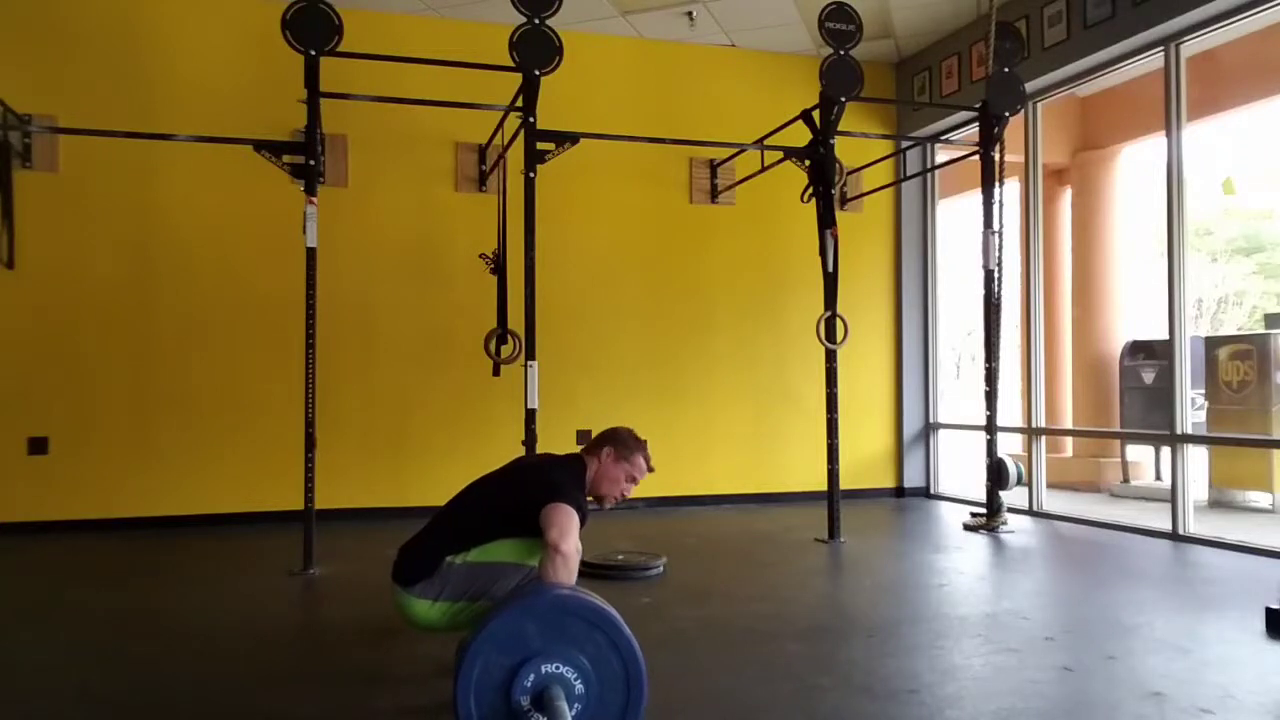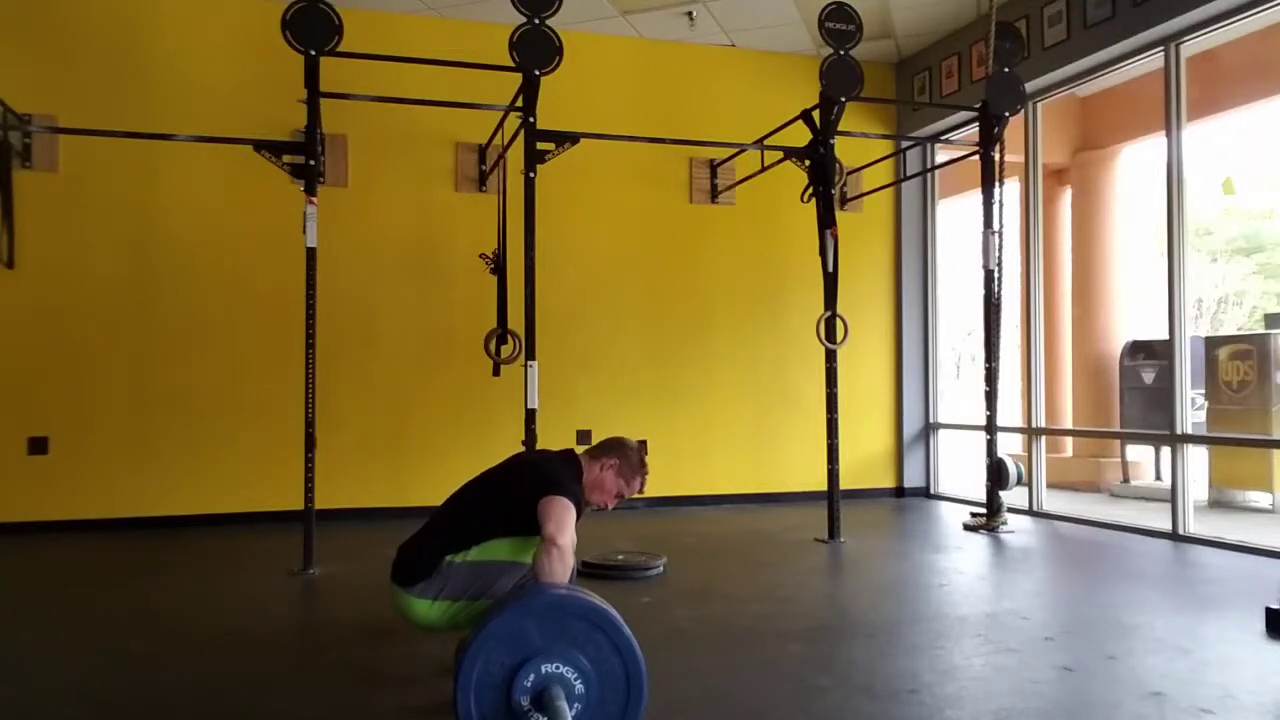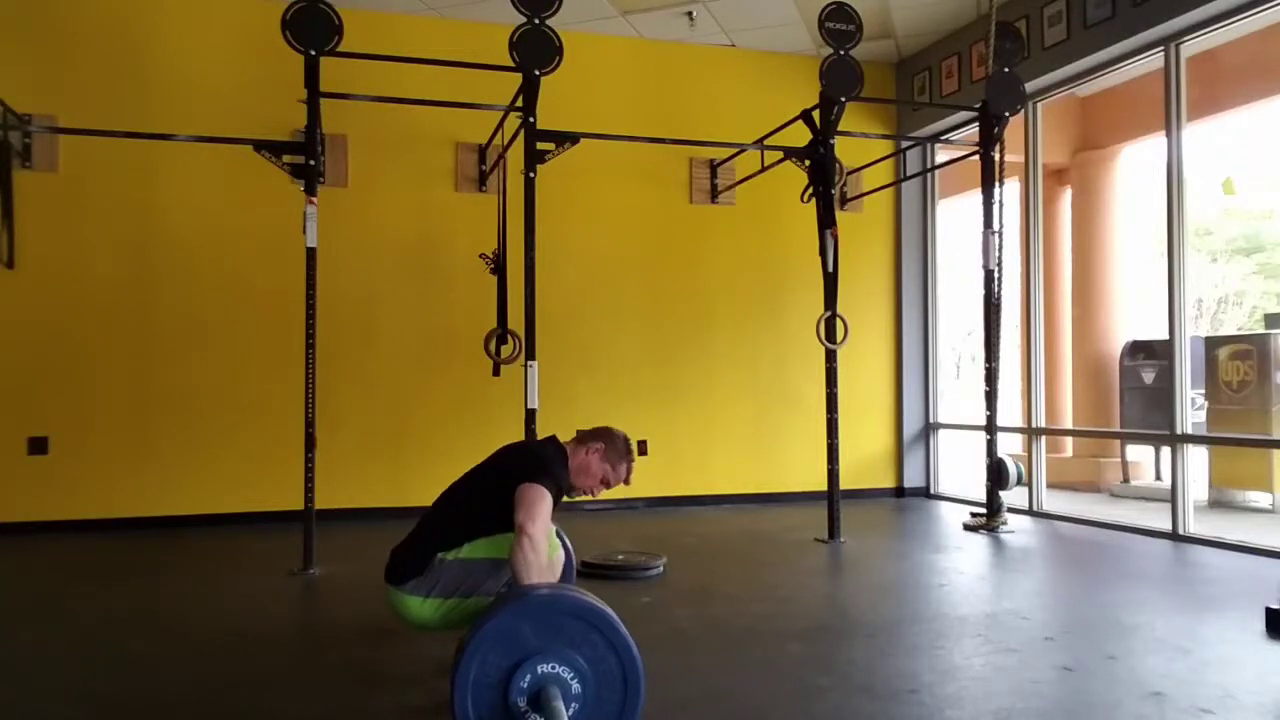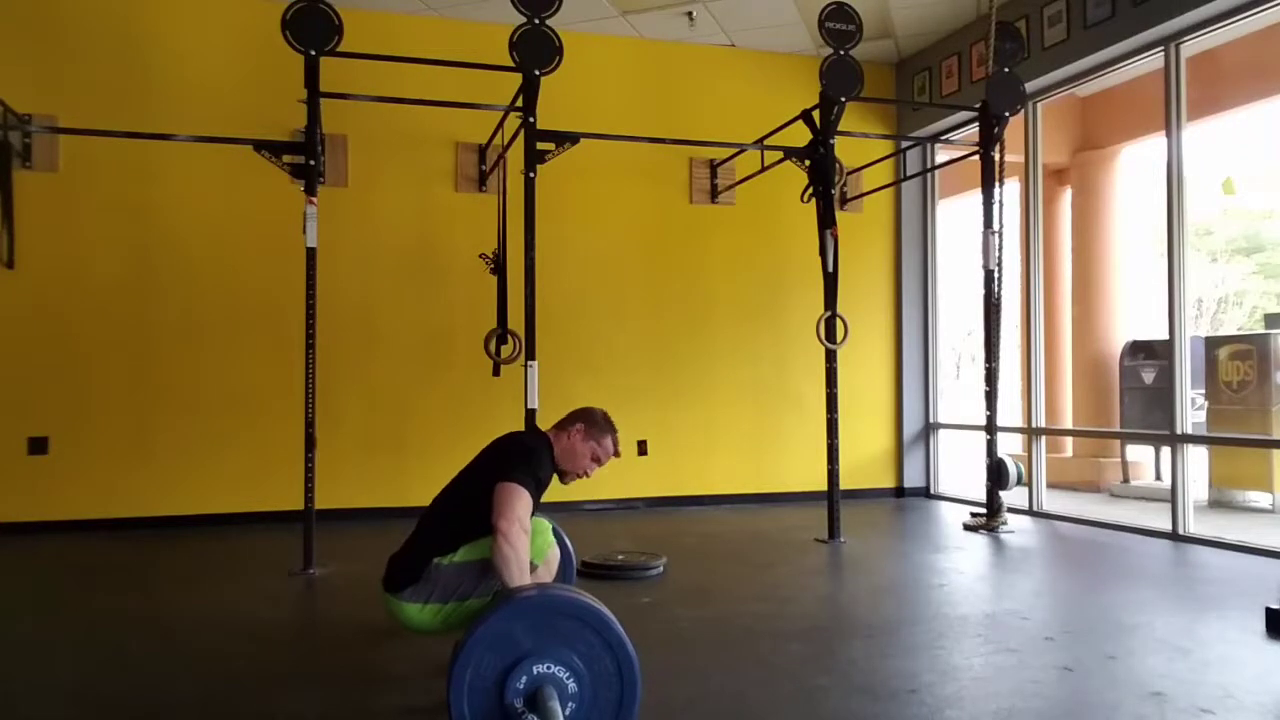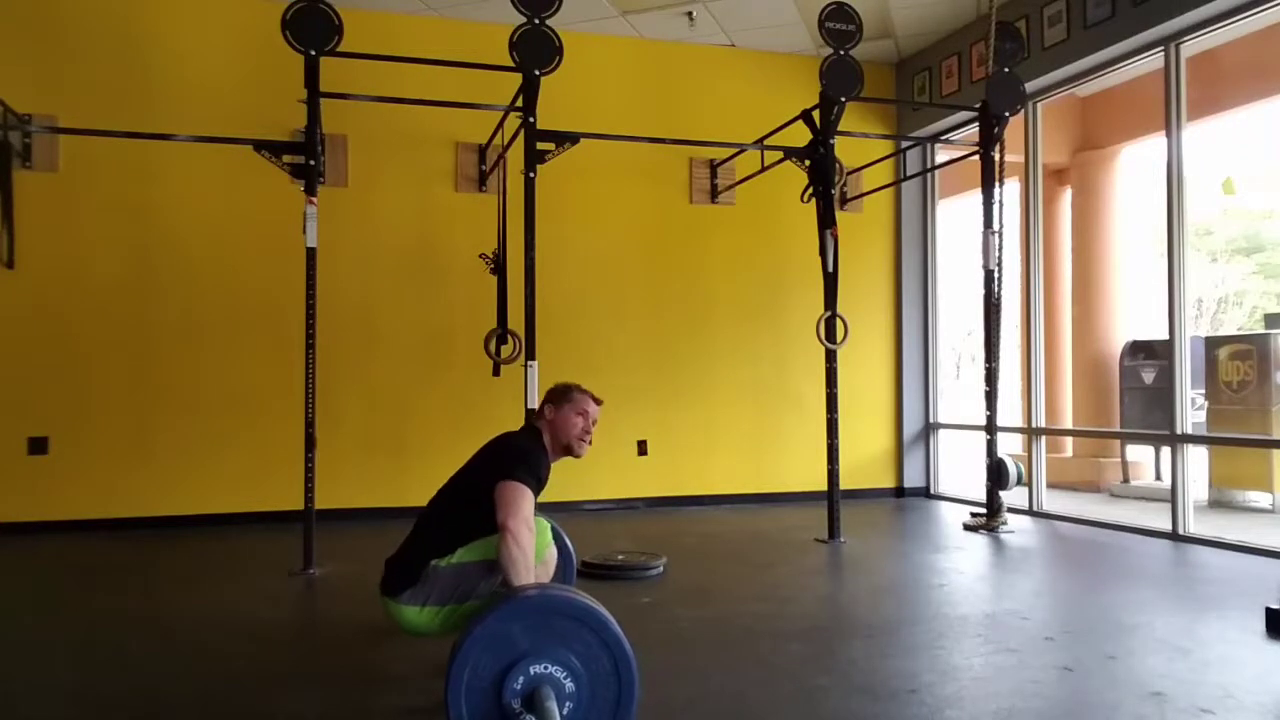
dt=0.3s
person 1, frame 1
left shoulder: (555, 470)
right shoulder: (567, 482)
right elbow: (562, 547)
left hip: (423, 578)
right hip: (428, 588)
right knee: (554, 555)
person 1, frame 2
left shoulder: (550, 465)
right shoulder: (563, 476)
right elbow: (558, 541)
left hip: (422, 574)
right hip: (428, 586)
right knee: (550, 553)
person 1, frame 3
left shoulder: (538, 457)
right shoulder: (547, 462)
right elbow: (530, 531)
left hip: (419, 576)
right hip: (422, 585)
right knee: (546, 549)
person 1, frame 4
left shoulder: (528, 451)
right shoulder: (532, 453)
right elbow: (508, 526)
left hip: (417, 583)
right hip: (421, 591)
right knee: (541, 544)
person 1, frame 5
left shoulder: (523, 449)
right shoulder: (526, 451)
right elbow: (514, 527)
left hip: (416, 586)
right hip: (418, 593)
right knee: (538, 539)
